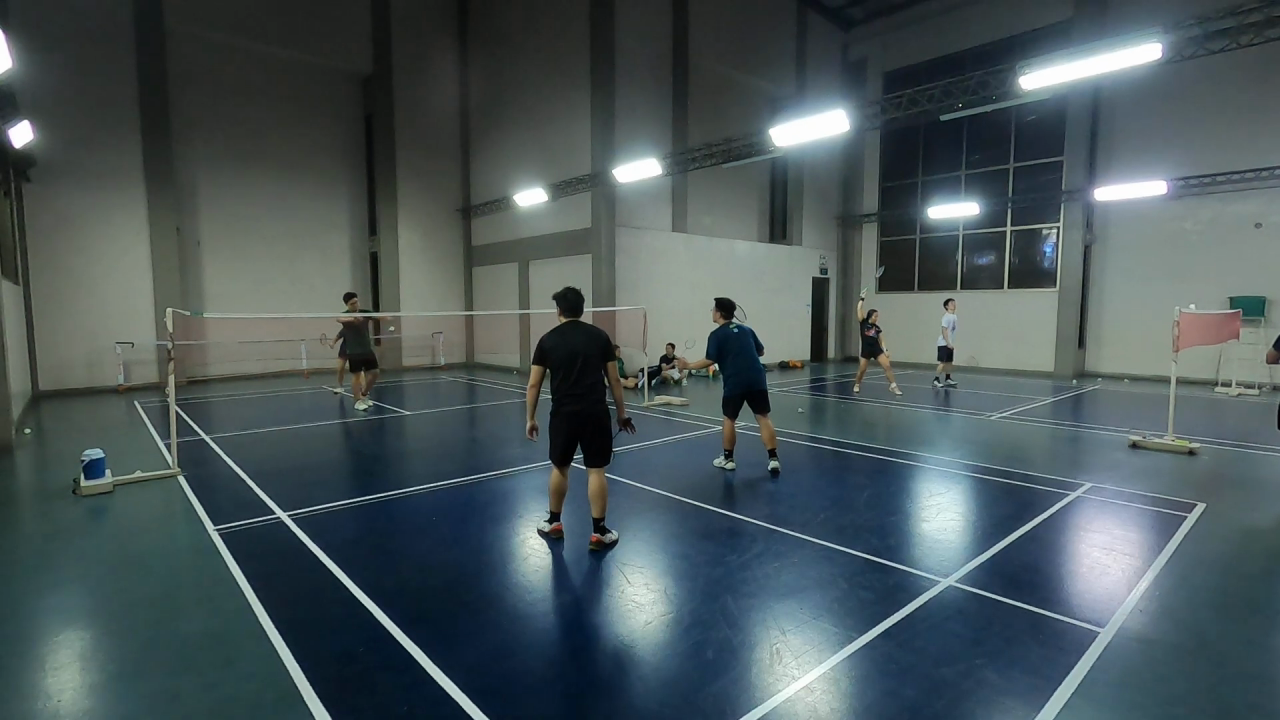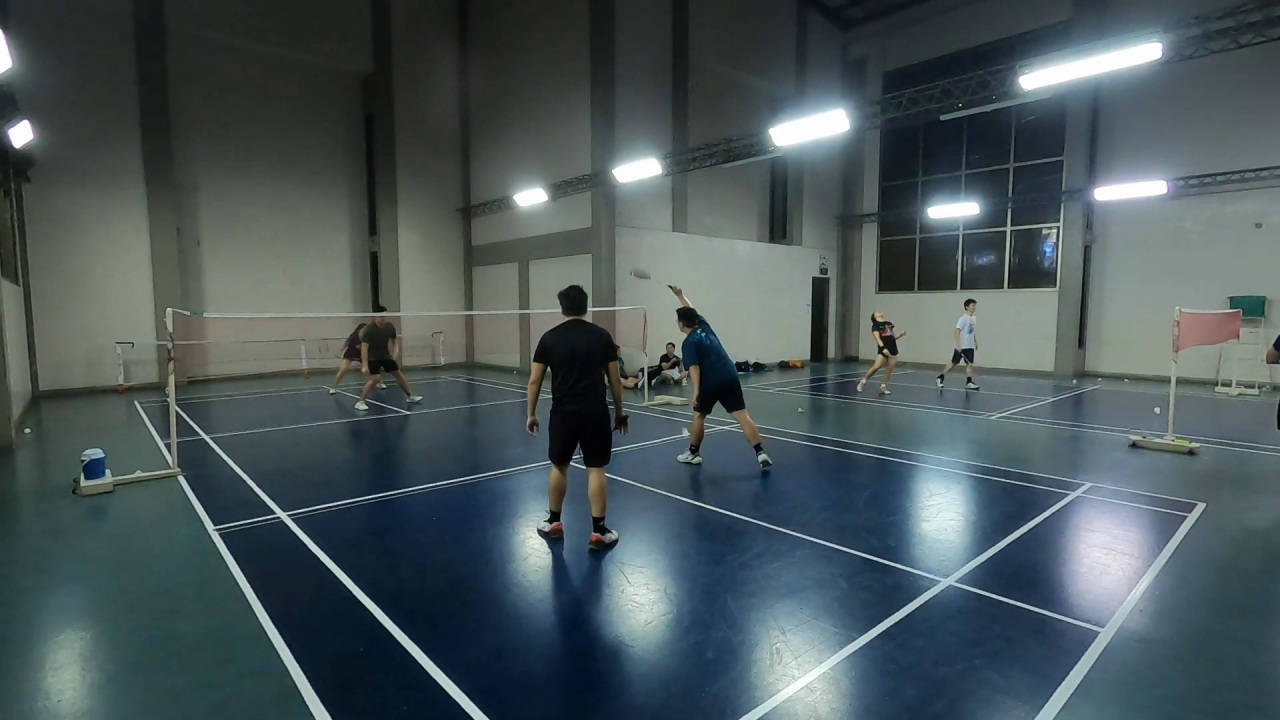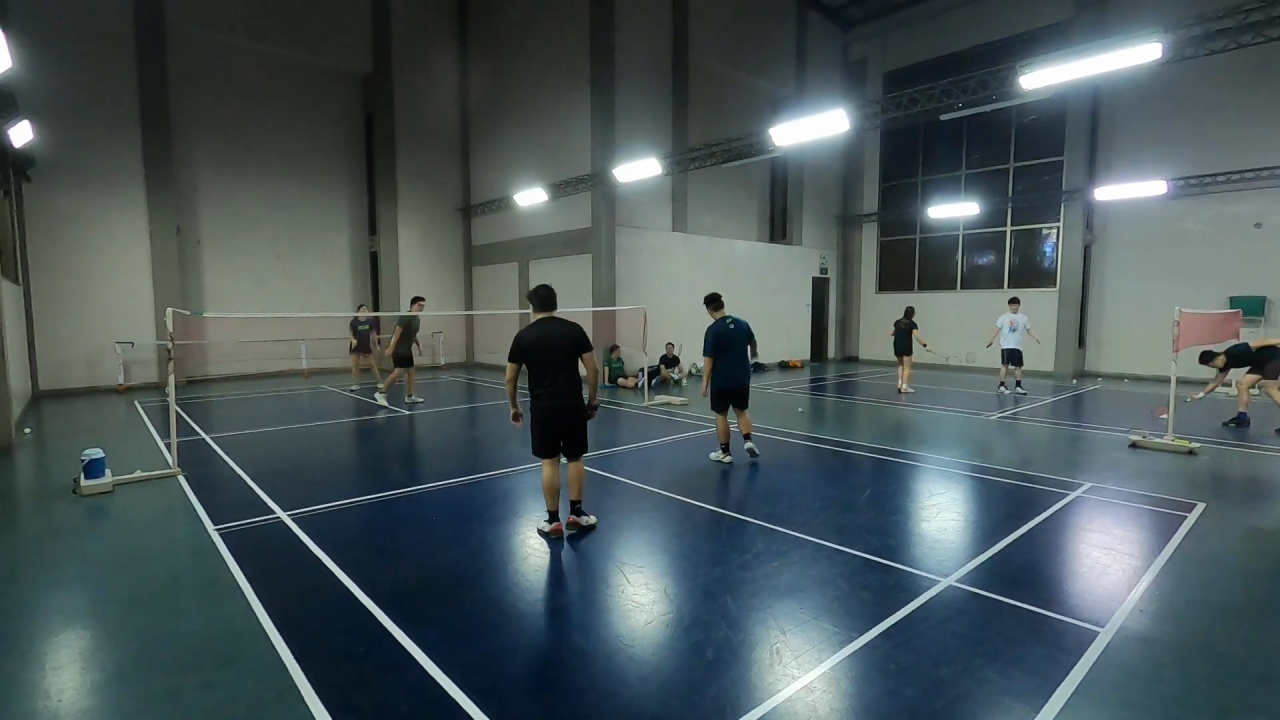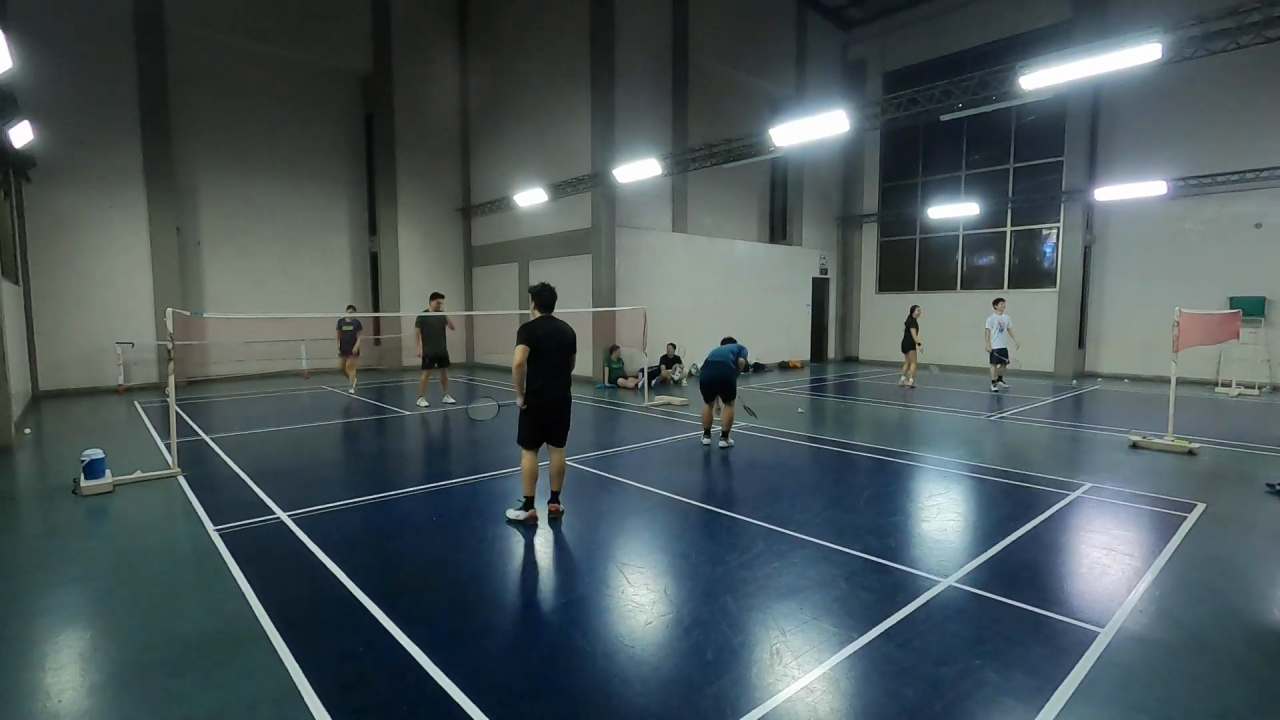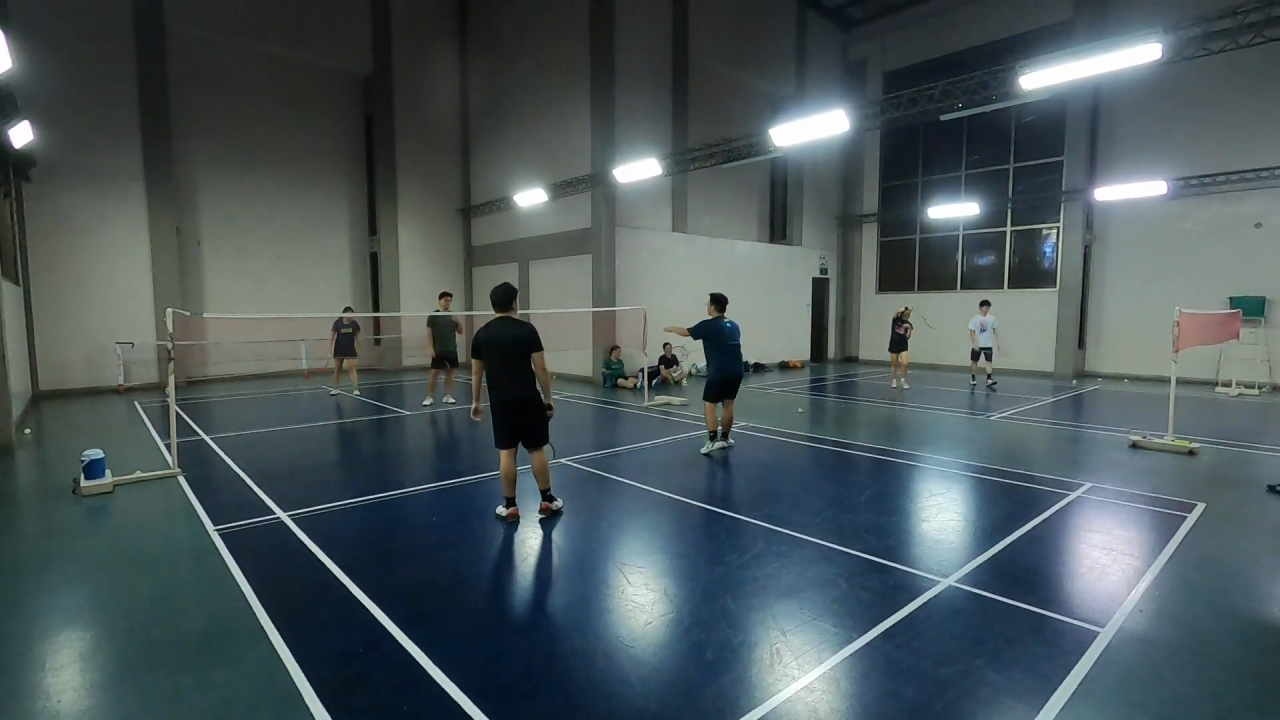
dt=1s
person 1, frame 1
left shoulder: (548, 340)
right shoulder: (600, 336)
left elbow: (533, 384)
right elbow: (614, 380)
left wrist: (530, 418)
right wrist: (621, 413)
left hip: (563, 414)
right hip: (595, 413)
left knee: (559, 468)
right knee: (596, 471)
left ankle: (554, 523)
right ankle: (599, 532)
person 1, frame 2
left shoulder: (549, 338)
right shoulder: (602, 336)
left elbow: (534, 381)
right elbow: (615, 380)
left wrist: (531, 414)
right wrist: (619, 412)
left hip: (563, 413)
right hip: (595, 412)
left knee: (559, 467)
right knee: (596, 470)
left ankle: (554, 522)
right ankle: (599, 531)
person 1, frame 3
left shoulder: (524, 336)
right shoulder: (574, 330)
left elbow: (510, 378)
right elbow: (592, 369)
left wrist: (514, 407)
right wrist: (592, 400)
left hip: (542, 407)
right hip: (573, 405)
left knee: (549, 463)
right knee: (575, 459)
left ankle: (554, 521)
right ankle: (577, 514)
person 1, frame 4
left shoulder: (529, 329)
right shoulder: (567, 330)
left elbow: (519, 363)
left wrist: (520, 395)
left hip: (536, 400)
right hip: (562, 398)
left knee: (529, 452)
right knee: (557, 450)
left ankle: (528, 507)
right ankle: (554, 502)
person 1, frame 5
left shoulder: (482, 334)
right shoulder: (526, 329)
left elbow: (476, 373)
right elbow: (540, 368)
left wrist: (476, 402)
right wrist: (548, 399)
left hip: (500, 401)
right hip: (527, 399)
left knee: (507, 453)
right knee: (537, 449)
left ankle: (510, 506)
right ankle: (546, 500)
